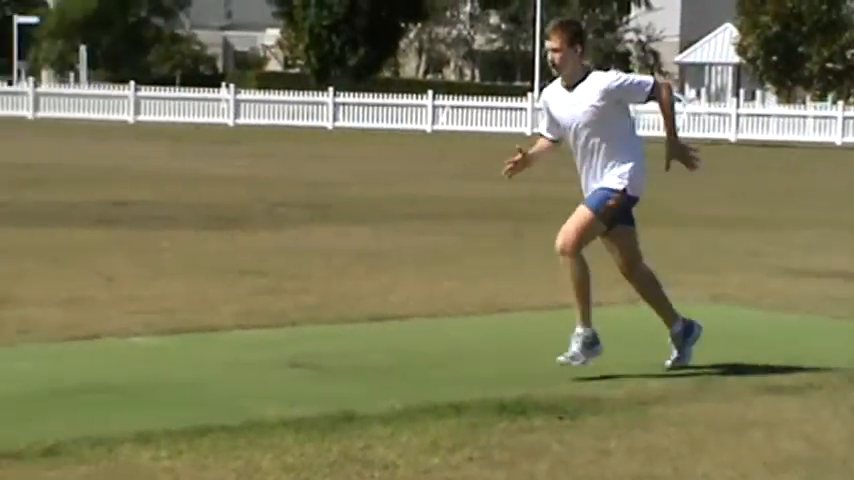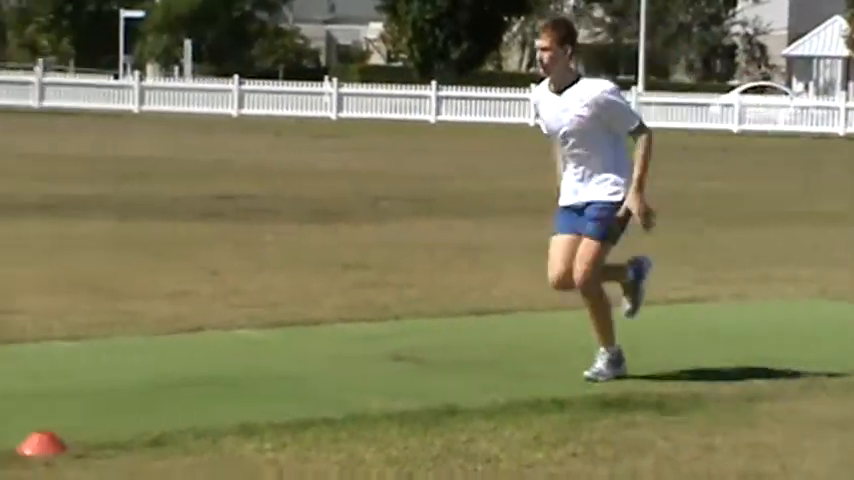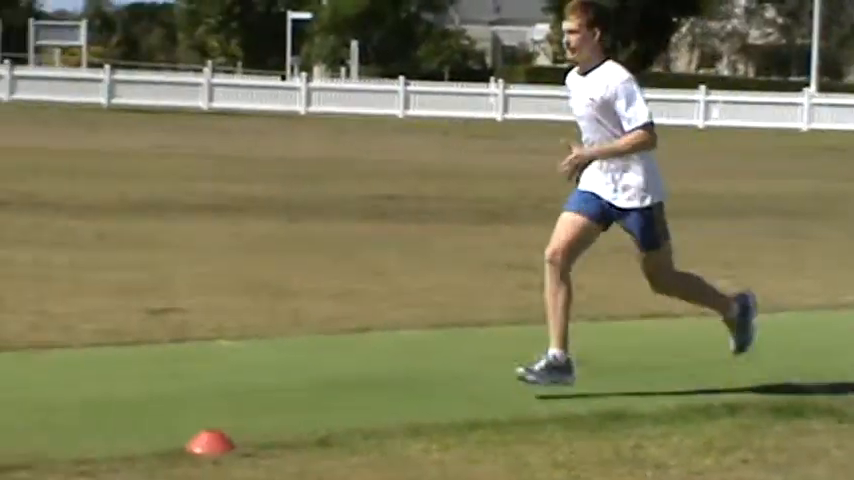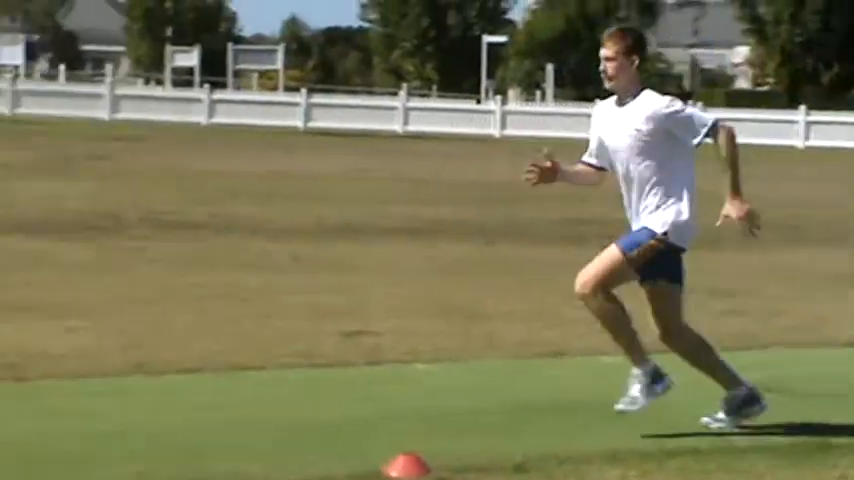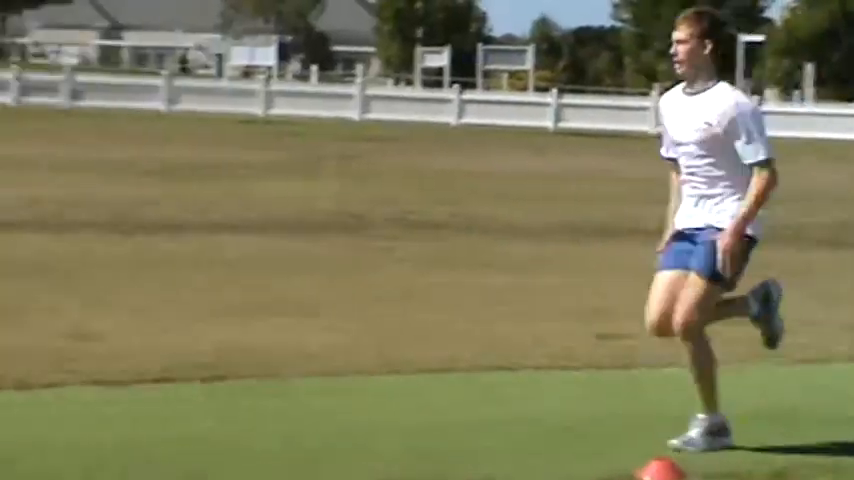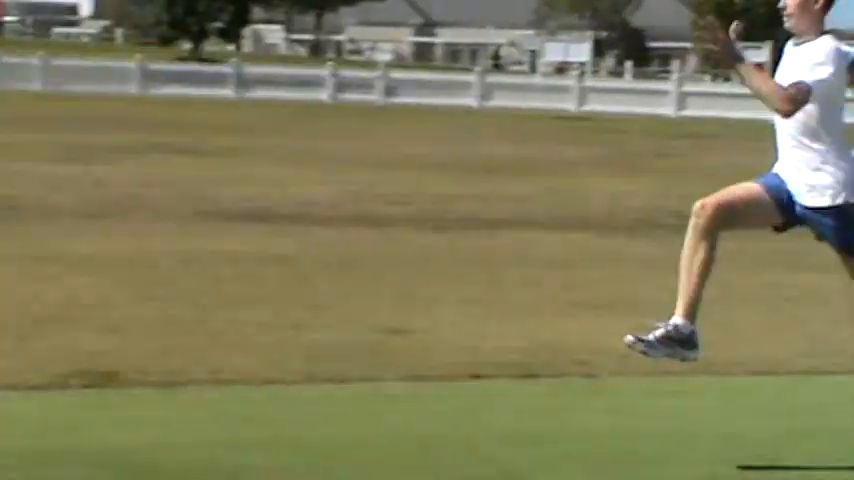
dt=0.2s
person 1, frame 1
left shoulder: (608, 83)
right shoulder: (549, 95)
left elbow: (661, 88)
right elbow: (548, 139)
left wrist: (673, 143)
right wrist: (526, 158)
left hip: (622, 180)
right hip: (596, 182)
left knee: (567, 244)
right knee: (630, 267)
left ankle: (586, 335)
right ankle: (680, 329)
person 1, frame 2
left shoulder: (599, 92)
right shoulder: (540, 95)
left elbow: (642, 133)
left wrist: (637, 191)
left hip: (608, 193)
right hip: (573, 195)
left knee: (583, 278)
right knee: (559, 279)
left ankle: (611, 354)
right ankle: (631, 269)
person 1, frame 3
left shoulder: (615, 80)
right shoulder: (574, 80)
left elbow: (648, 138)
left wrist: (589, 153)
left hip: (633, 191)
right hip: (595, 186)
left knee: (661, 279)
right knee: (555, 256)
left ankle: (735, 307)
right ankle: (558, 360)
person 1, frame 4
left shoulder: (660, 109)
right shoulder: (603, 113)
left elbow: (724, 133)
right elbow: (595, 171)
left wrist: (734, 196)
right wrist: (558, 173)
left hip: (668, 224)
right hip: (647, 227)
left knee: (587, 286)
right knee: (671, 332)
left ankle: (644, 371)
right ankle: (741, 395)
person 1, frame 5
left shoulder: (733, 105)
right shoulder: (671, 103)
left elbow: (766, 171)
left wrist: (737, 227)
right wrist: (670, 226)
left hip: (724, 228)
right hip: (688, 227)
left knee: (685, 324)
right knee: (657, 324)
left ankle: (712, 422)
right ankle: (757, 301)
person 1, frame 6
right shoulder: (798, 49)
left elbow: (785, 105)
left wrist: (736, 63)
right hip: (788, 179)
right knee: (706, 212)
right ankle: (681, 329)
